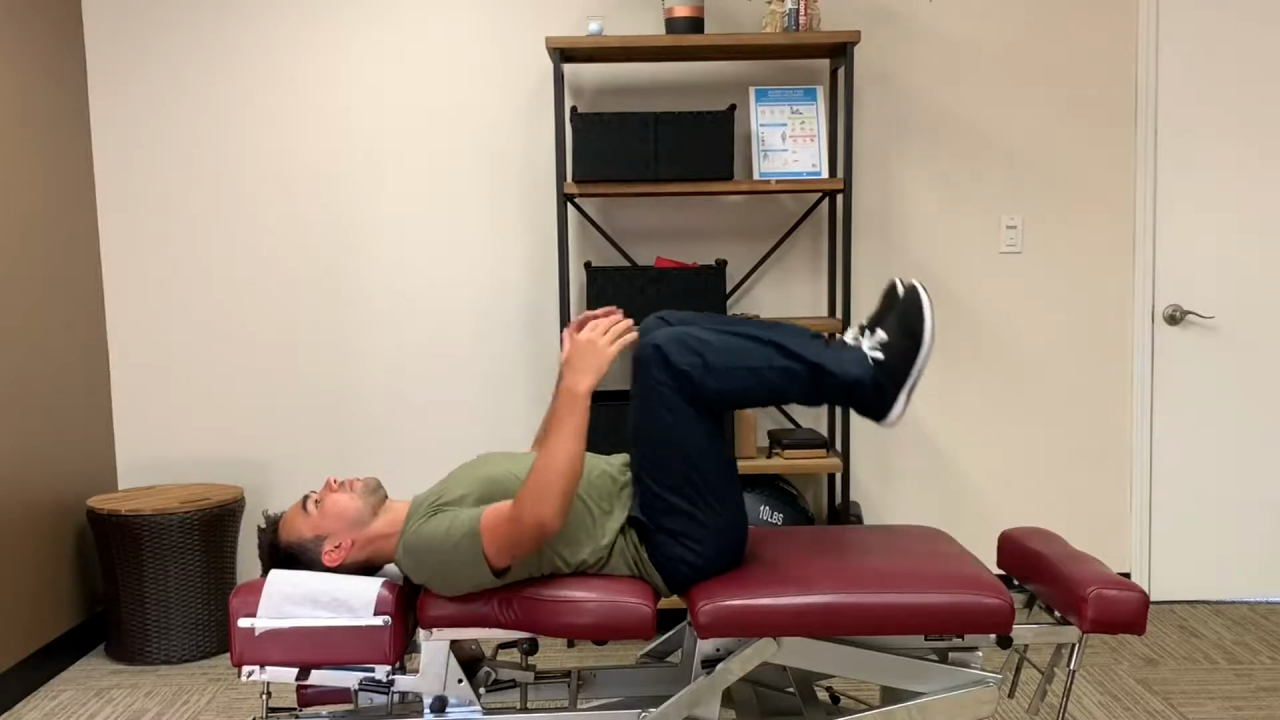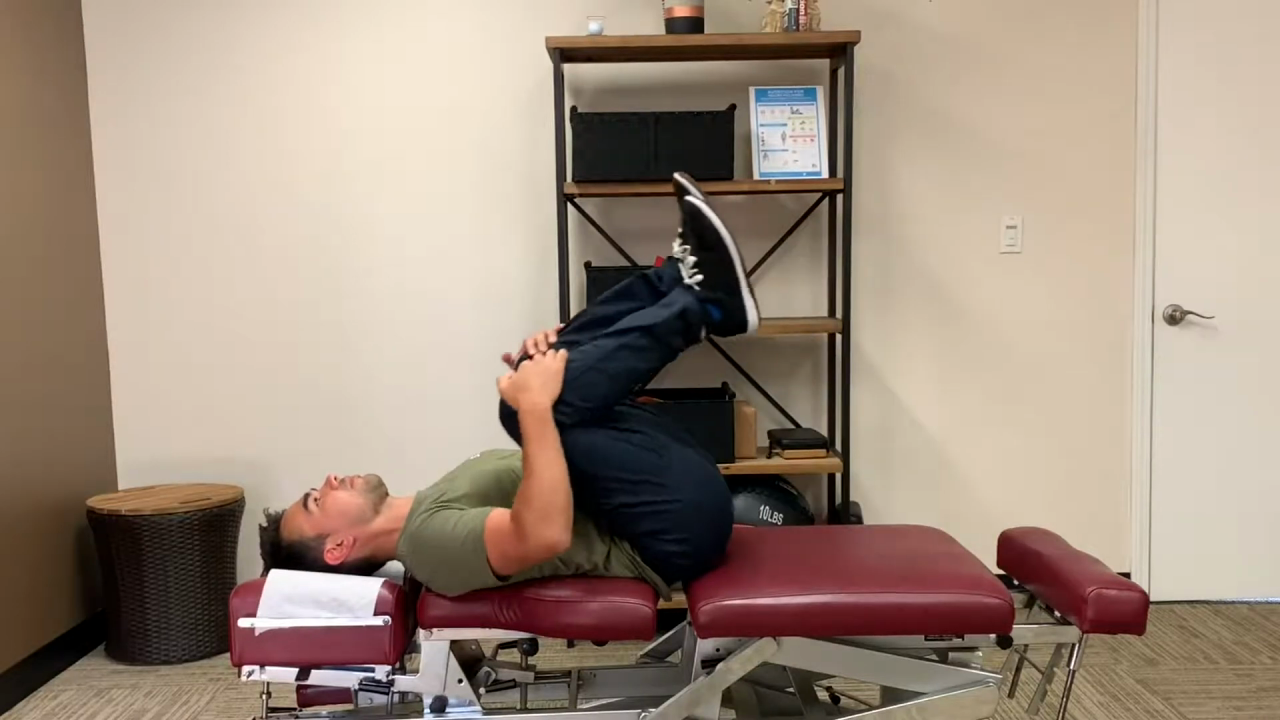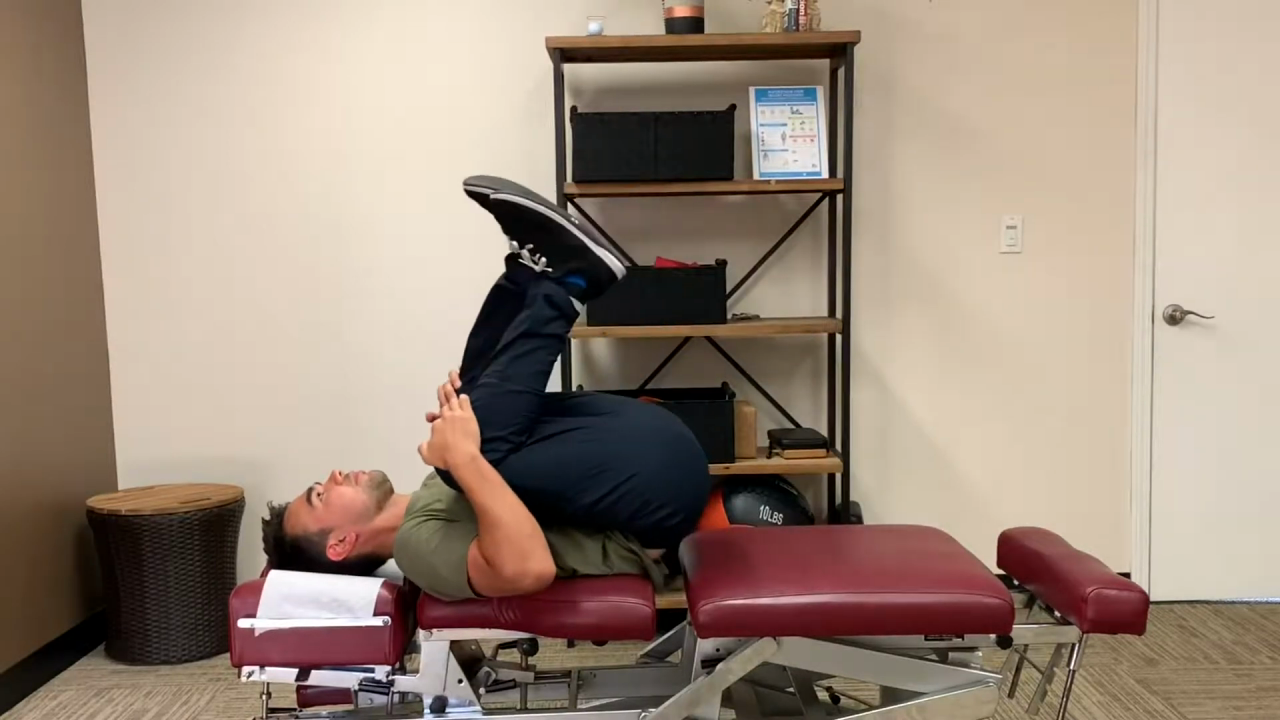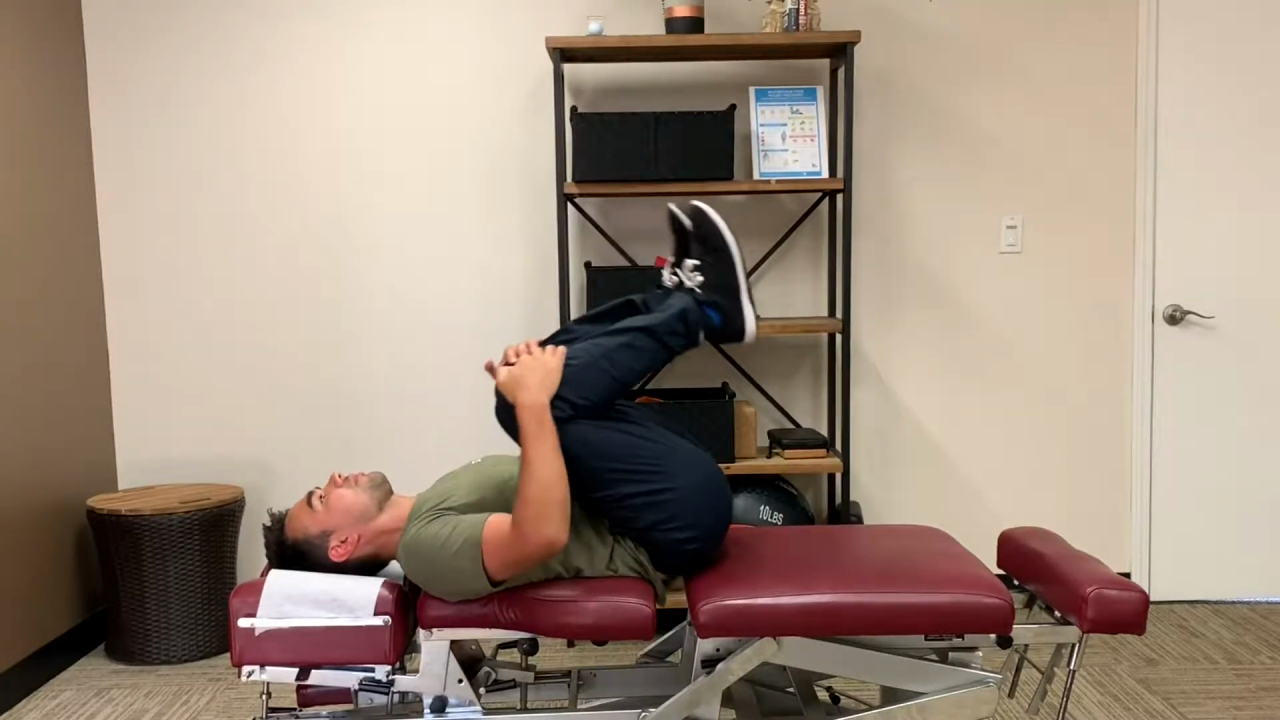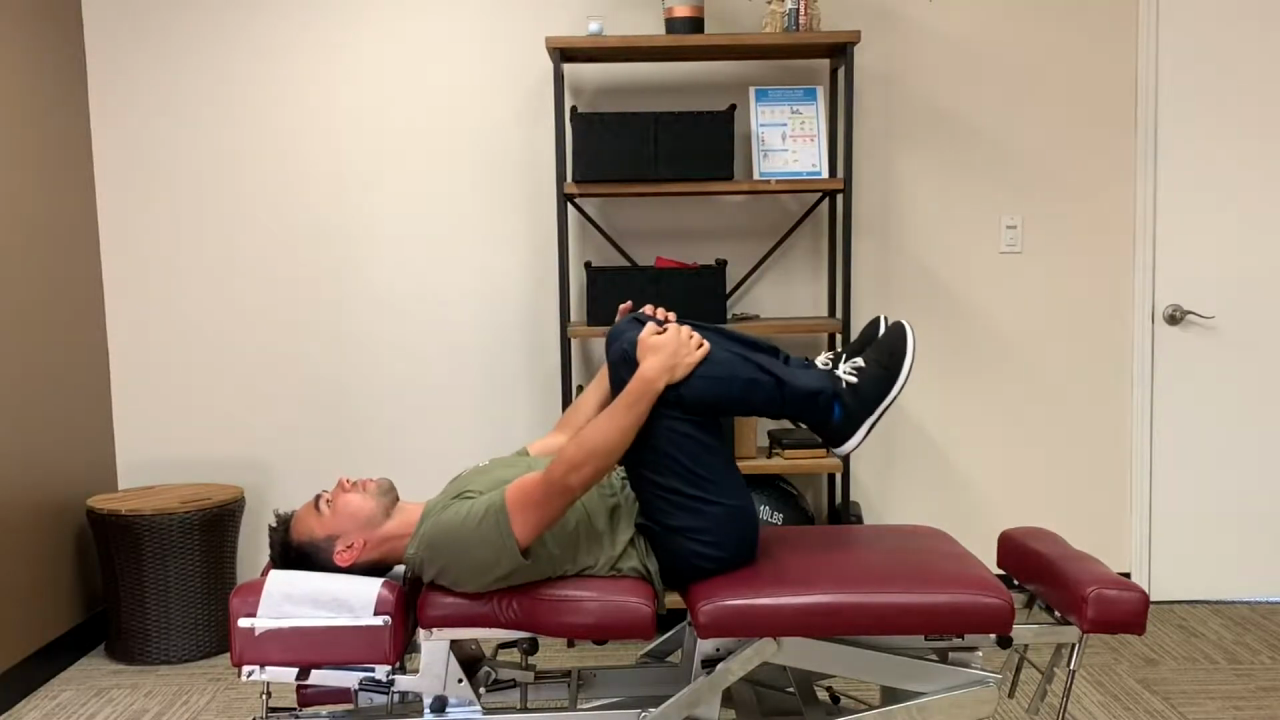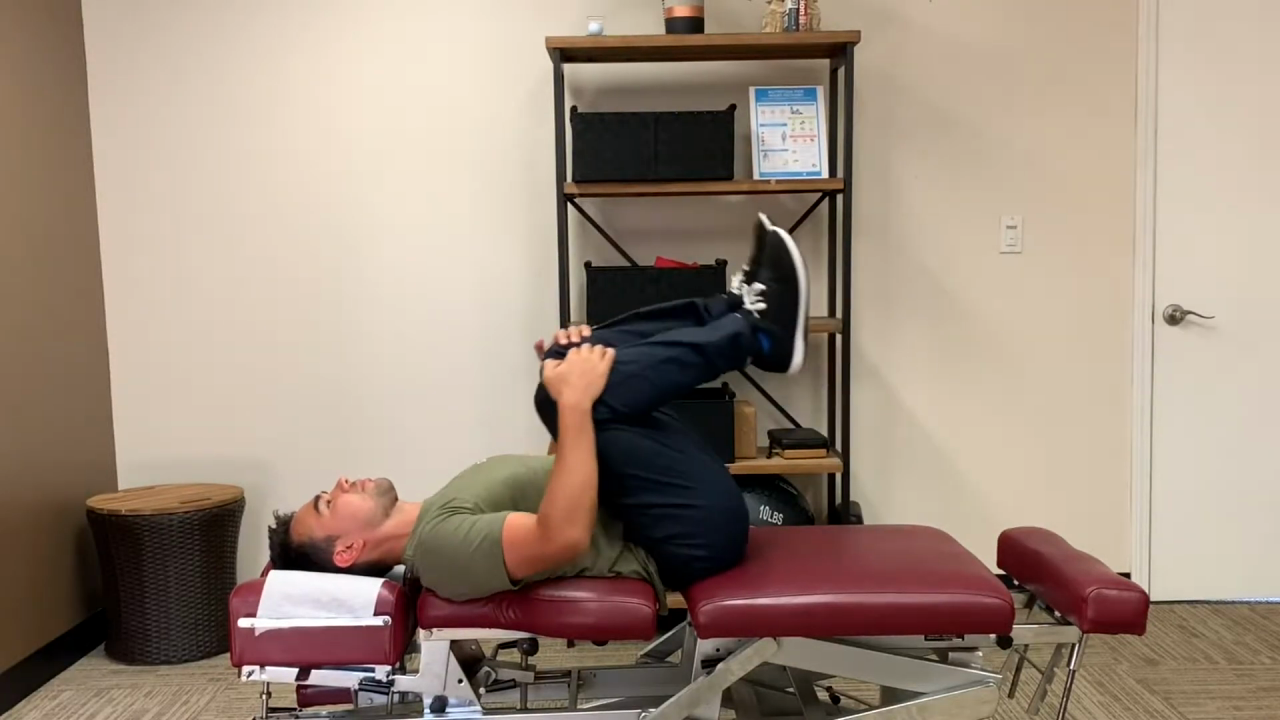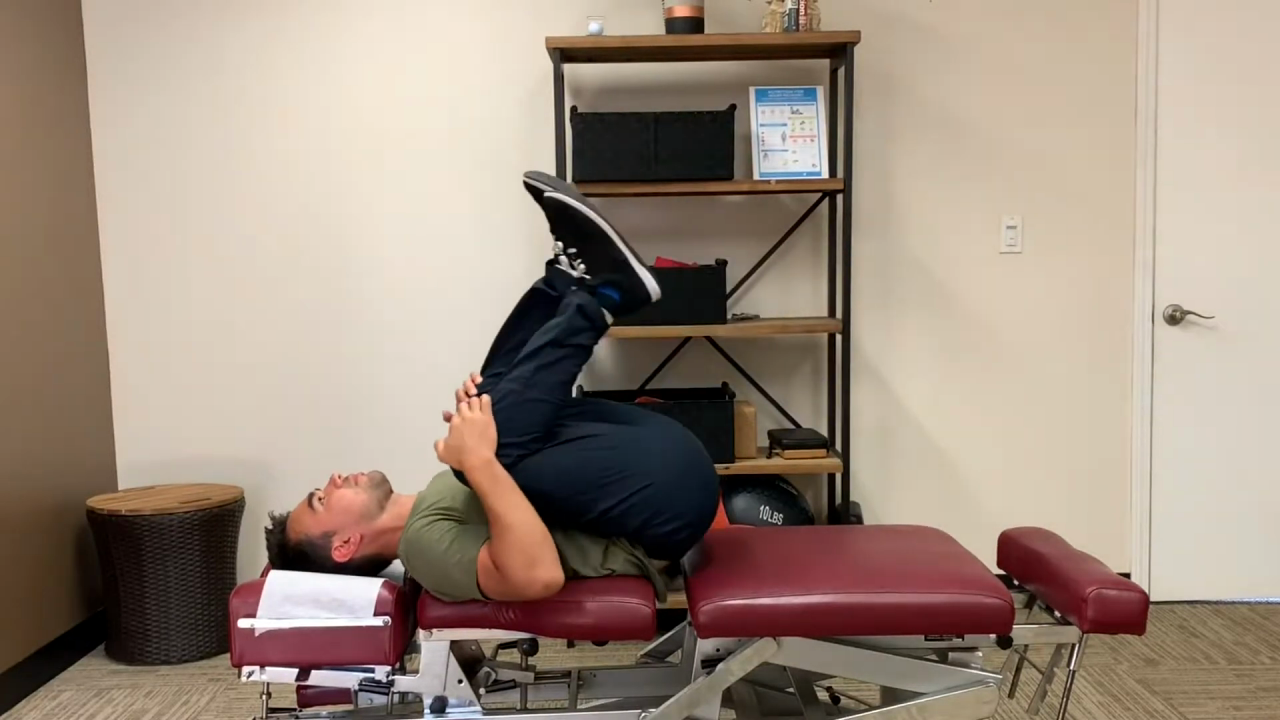
dt=0.7s
person 1, frame 1
left shoulder: (436, 508)
right shoulder: (429, 547)
left elbow: (539, 463)
right elbow: (540, 519)
left wrist: (570, 378)
right wrist: (577, 384)
left hip: (632, 494)
right hip: (681, 547)
left knee: (659, 334)
right knee: (667, 356)
left ankle: (850, 360)
right ankle: (866, 375)
person 1, frame 2
left shoulder: (435, 509)
right shoulder: (430, 542)
left elbow: (549, 459)
right elbow: (546, 534)
left wrist: (542, 375)
right wrist: (535, 407)
right hip: (679, 523)
left knee: (554, 372)
right knee: (528, 406)
left ankle: (689, 284)
right ankle: (701, 302)
person 1, frame 3
left shoulder: (430, 509)
right shoulder: (421, 546)
right elbow: (529, 568)
left wrist: (468, 417)
right wrist: (463, 458)
left ankle: (554, 275)
right ankle: (559, 283)
person 1, frame 4
left shoulder: (434, 511)
right shoulder: (427, 548)
left elbow: (548, 468)
right elbow: (544, 534)
left wrist: (529, 385)
right wrist: (531, 403)
left hip: (677, 495)
right hip: (681, 514)
left knee: (548, 371)
right knee: (541, 401)
left ankle: (688, 295)
right ankle: (700, 306)
person 1, frame 5
left shoulder: (454, 506)
right shoulder: (449, 542)
left elbow: (559, 440)
right elbow: (569, 476)
left wrist: (632, 354)
right wrist: (652, 374)
left hip: (636, 503)
right hip: (695, 539)
left knee: (639, 340)
right knee: (647, 358)
left ankle: (818, 382)
right ankle: (832, 404)
person 1, frame 6
left shoulder: (442, 515)
right shoulder: (441, 546)
left elbow: (559, 467)
right elbow: (565, 536)
left wrist: (572, 380)
right wrist: (574, 401)
right hip: (699, 527)
left knee: (582, 361)
right knee: (566, 392)
left ankle: (741, 312)
right ankle: (753, 332)
person 1, frame 7
left shoulder: (433, 510)
right shoulder: (429, 545)
right elbow: (538, 574)
left wrist: (492, 404)
right wrist: (478, 460)
left ankle: (594, 281)
right ankle: (593, 295)
